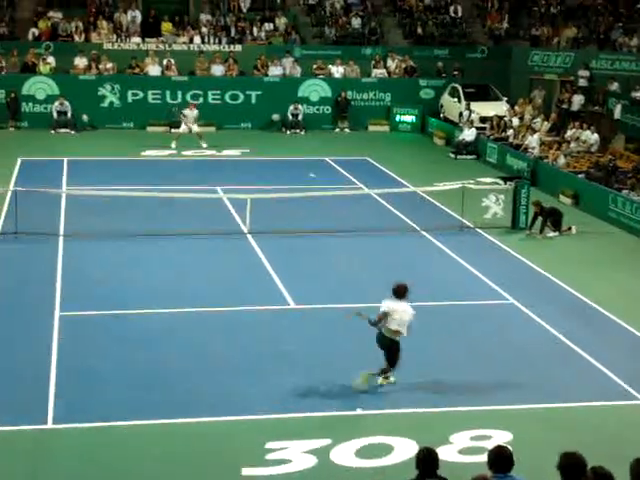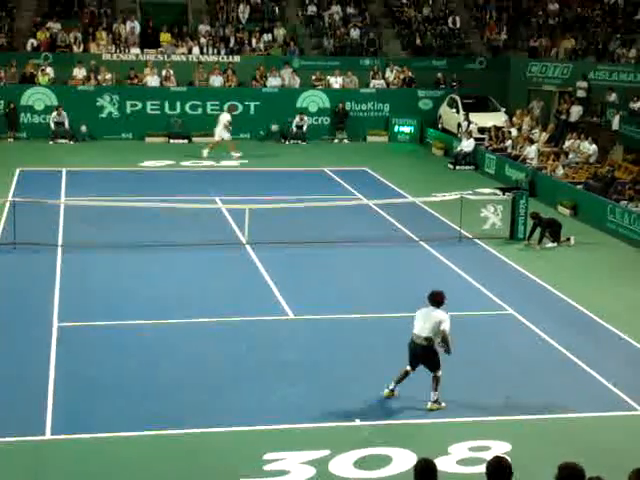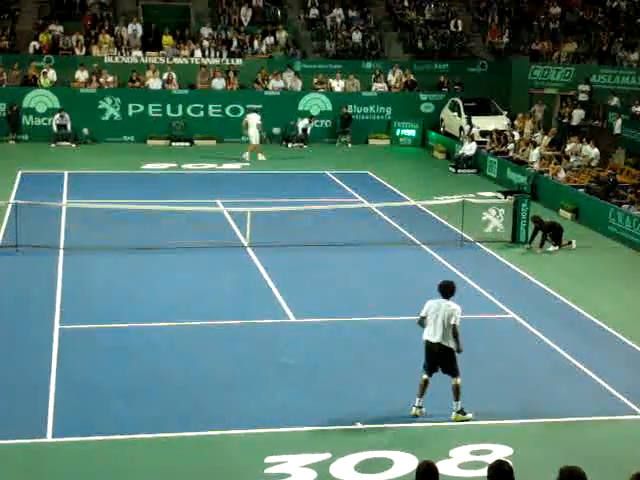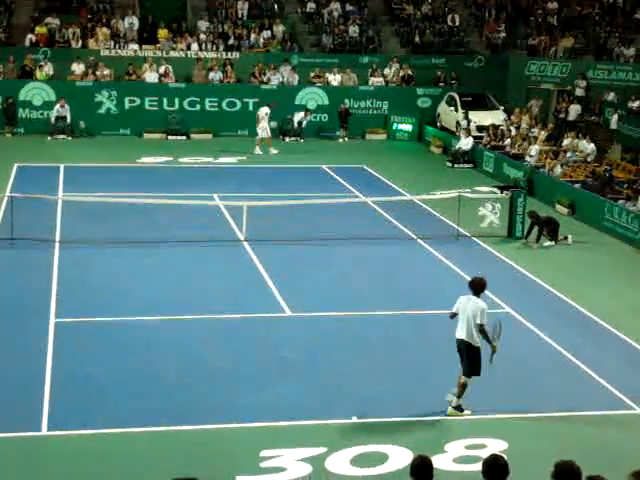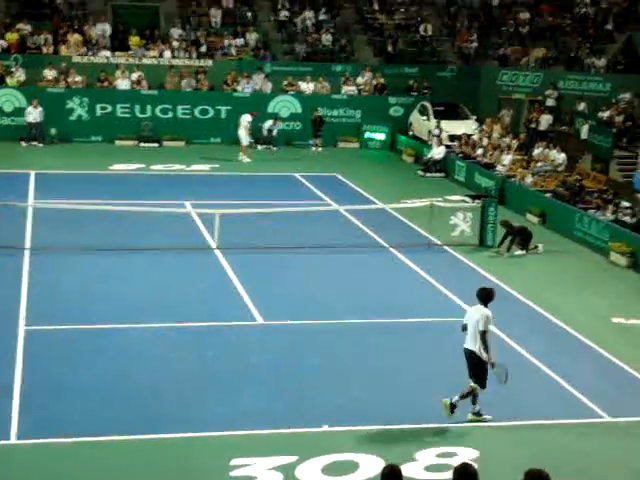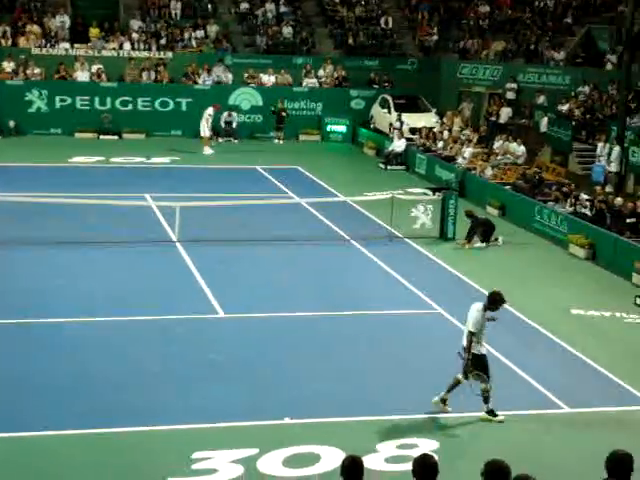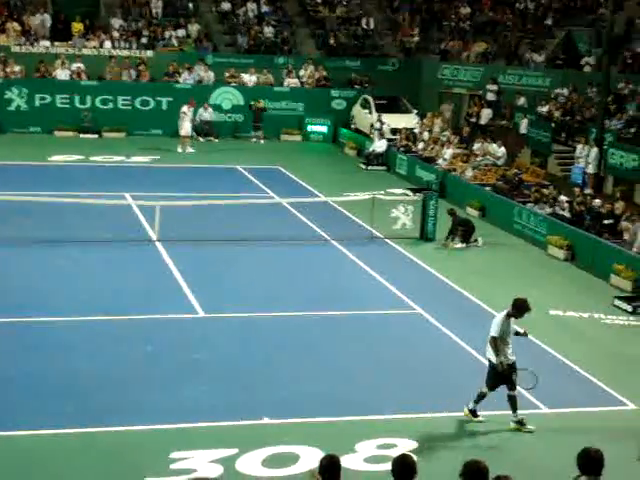
dt=0.5s
person 1, frame 1
left shoulder: (387, 304)
right shoulder: (409, 310)
left elbow: (379, 319)
left wrist: (372, 322)
left hip: (382, 336)
right hip: (392, 340)
right knee: (390, 366)
left ankle: (384, 377)
right ankle: (368, 375)
person 1, frame 2
left shoulder: (420, 312)
right shoulder: (444, 316)
right elbow: (444, 335)
right wrist: (448, 348)
left hip: (413, 343)
right hip: (426, 347)
left knee: (410, 367)
right knee: (436, 371)
left ankle: (390, 389)
right ankle: (433, 401)
person 1, frame 3
left shoulder: (430, 303)
right shoulder: (455, 308)
left elbow: (420, 322)
right elbow: (454, 330)
right wrist: (458, 345)
left hip: (429, 343)
right hip: (444, 346)
left knee: (426, 374)
right knee: (455, 377)
left ankle: (417, 406)
right ankle: (457, 411)
person 1, frame 4
left shoulder: (462, 299)
right shoulder: (481, 306)
left elbow: (452, 315)
right elbow: (481, 329)
right wrist: (492, 344)
left hip: (460, 339)
right hip: (471, 342)
left knee: (467, 371)
right knee: (467, 375)
left ankle: (454, 395)
right ankle: (455, 406)
person 1, frame 5
left shoulder: (471, 310)
right shoulder: (486, 314)
left elbow: (464, 328)
right elbow: (483, 336)
right wrist: (489, 356)
left hip: (468, 349)
right hip: (477, 352)
left knee: (477, 381)
right knee: (479, 385)
left ankle: (475, 412)
right ankle: (452, 402)
person 1, frame 6
left shoulder: (477, 305)
right shoulder: (478, 316)
right elbow: (470, 337)
left wrist: (488, 319)
right wrist: (468, 357)
left hip: (477, 348)
right hip: (476, 350)
left knee: (464, 375)
right knee: (485, 379)
left ankle: (442, 398)
right ankle: (488, 411)
person 1, frame 7
left shoulder: (510, 317)
right shoulder: (500, 320)
right elbow: (492, 340)
left wrist: (519, 332)
right wrist: (499, 359)
left hip: (509, 359)
right hip: (497, 361)
left knee: (512, 389)
right knee: (490, 388)
left ankle: (516, 420)
right ankle: (470, 409)
